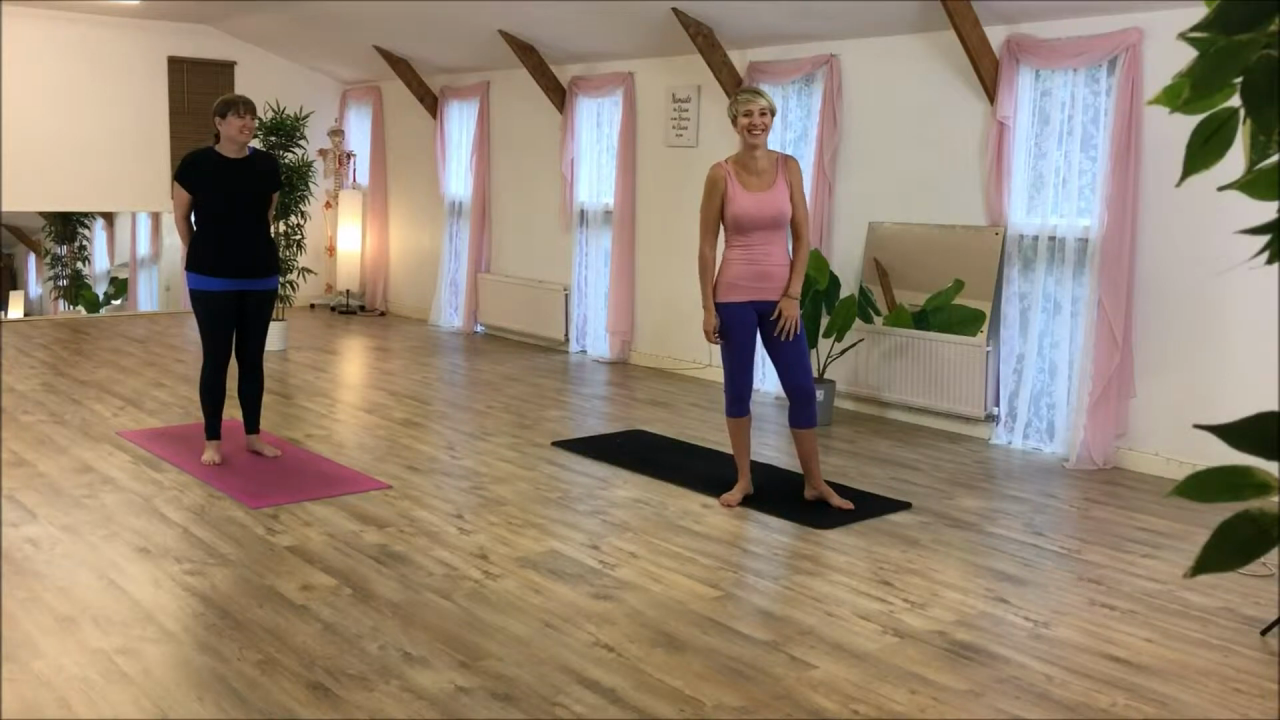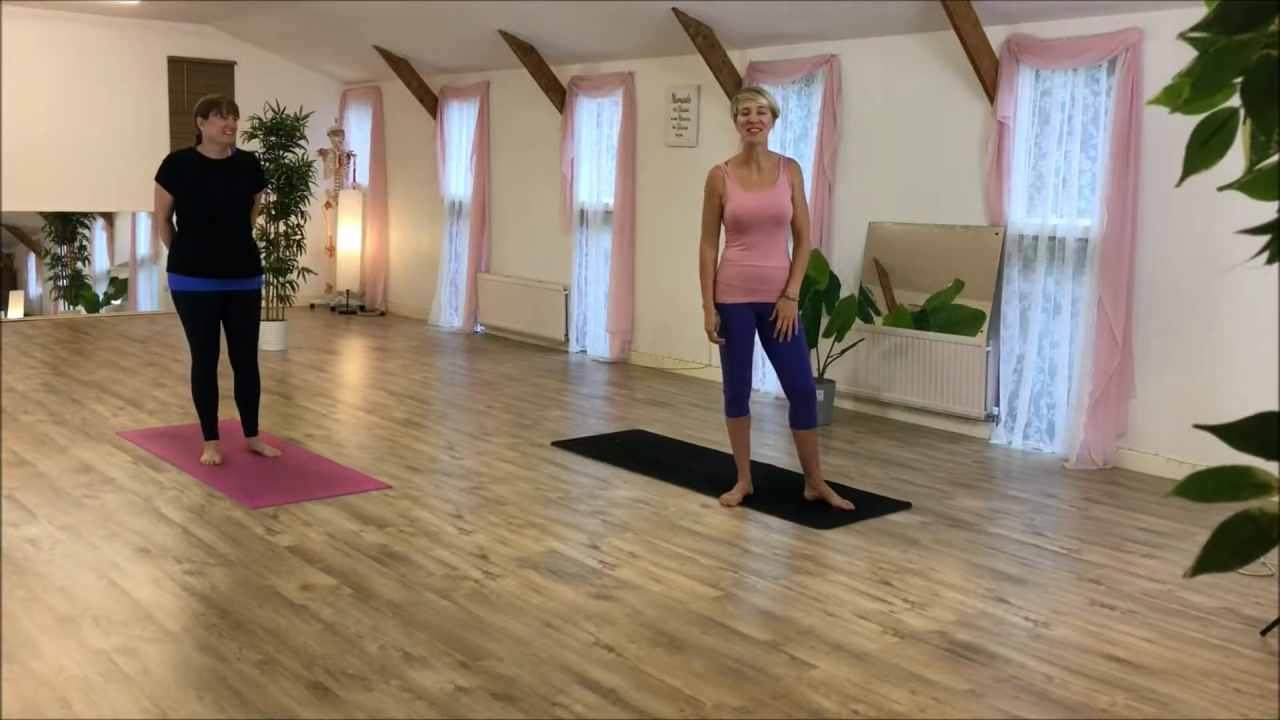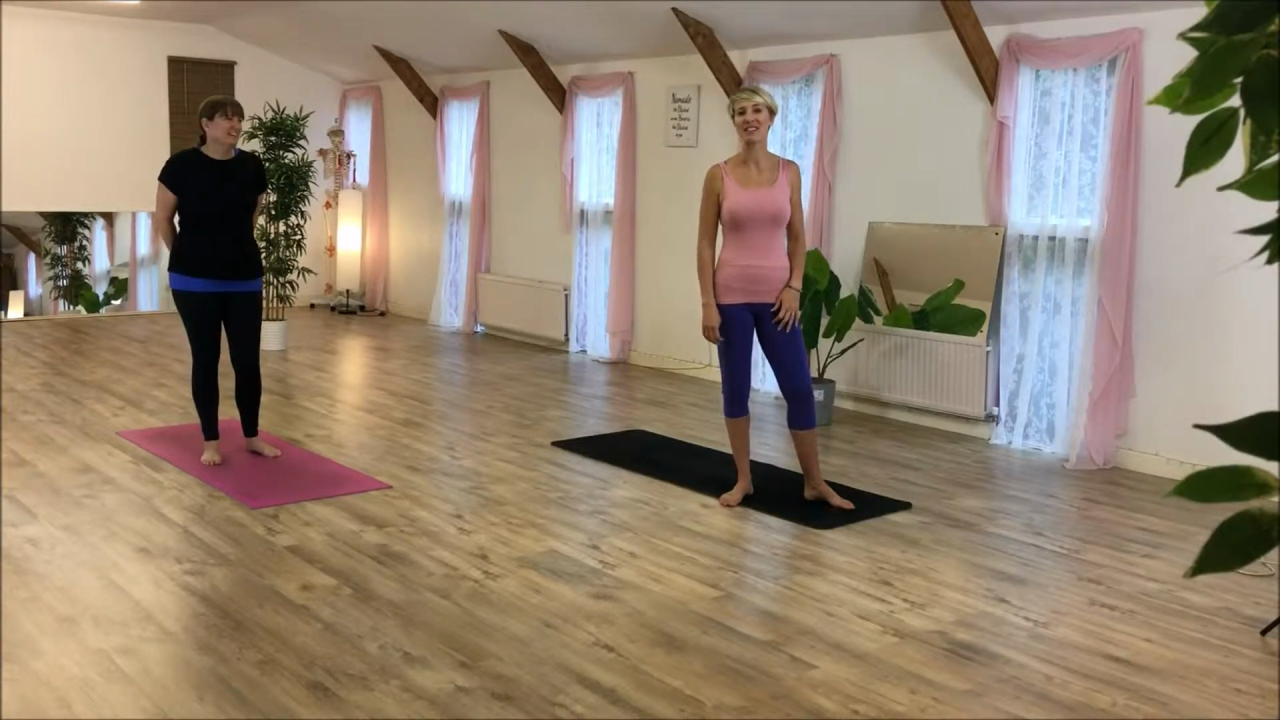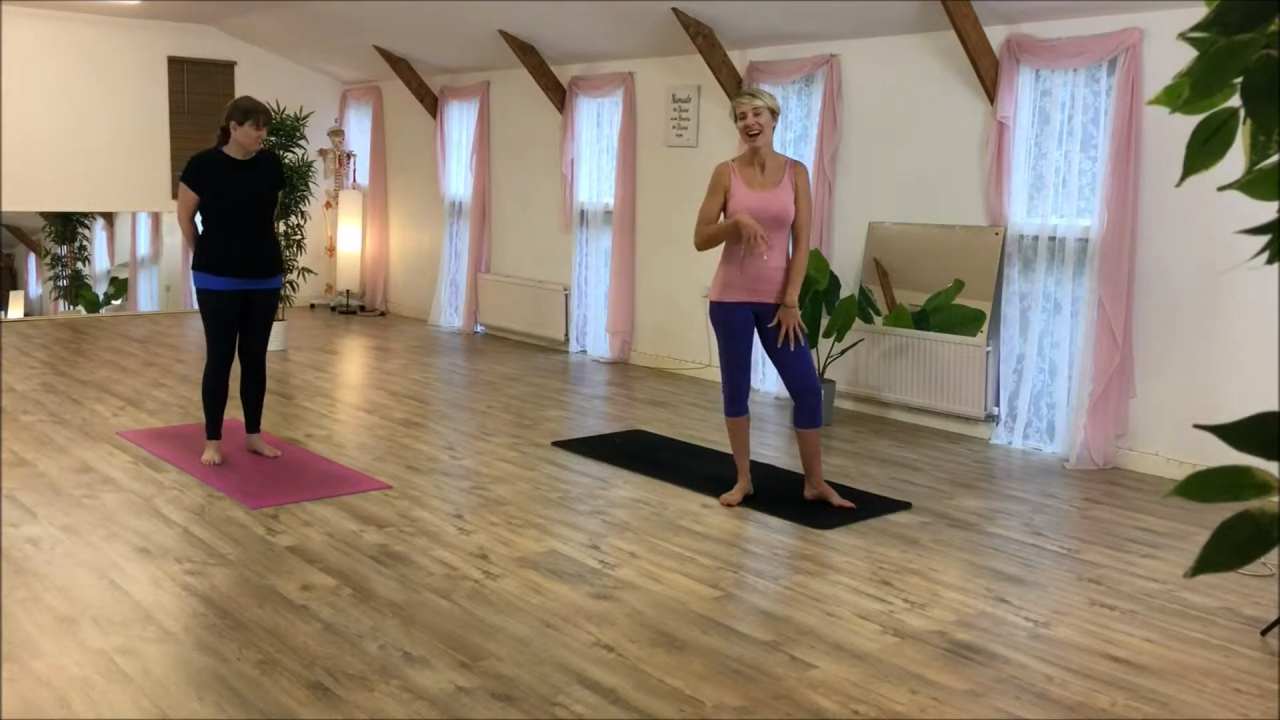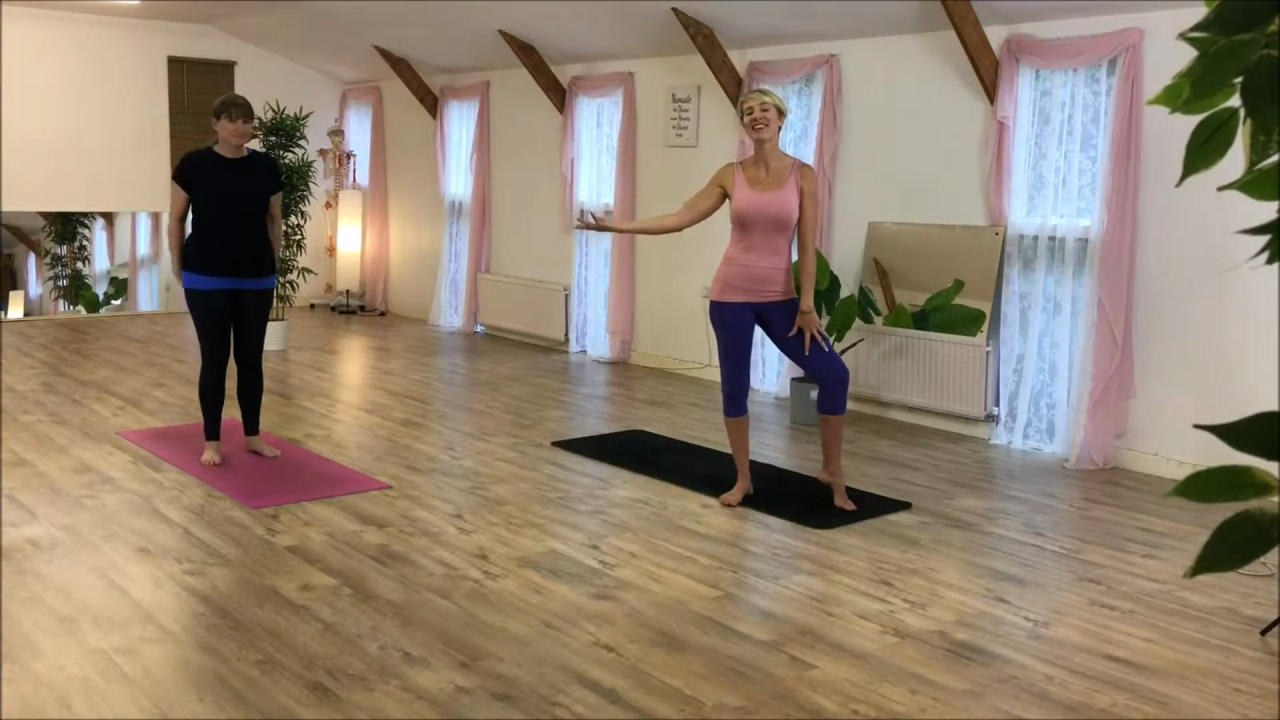
dt=1s
person 1, frame 1
left shoulder: (789, 167)
right shoulder: (720, 174)
left elbow: (802, 238)
right elbow: (706, 246)
left wrist: (793, 294)
right wrist: (708, 306)
left hip: (779, 295)
right hip: (735, 295)
left knee: (802, 389)
right knee: (738, 389)
left ankle: (815, 483)
right ankle: (743, 479)
person 1, frame 2
left shoulder: (790, 169)
right shoulder: (720, 176)
left elbow: (803, 240)
right elbow: (708, 246)
left wrist: (791, 295)
right wrist: (709, 306)
left hip: (777, 295)
right hip: (733, 296)
left knee: (802, 389)
right knee: (736, 389)
left ankle: (815, 482)
right ankle: (743, 479)
person 1, frame 3
left shoulder: (789, 171)
right shoulder: (719, 175)
left elbow: (797, 239)
right elbow: (705, 244)
left wrist: (794, 287)
right wrist: (708, 304)
left hip: (774, 295)
right hip: (731, 295)
left knee: (799, 389)
right knee: (735, 390)
left ankle: (814, 482)
right ankle: (742, 479)
person 1, frame 4
left shoulder: (795, 172)
right shoulder: (726, 173)
left elbow: (801, 244)
right elbow: (701, 238)
left wrist: (790, 302)
right wrist: (737, 223)
left hip: (777, 297)
right hip: (731, 295)
left knee: (806, 388)
right knee: (736, 388)
left ankle: (815, 482)
right ankle: (743, 479)
person 1, frame 5
left shoulder: (802, 174)
right shoulder: (730, 175)
left elbow: (807, 246)
right elbow: (680, 219)
left wrist: (807, 306)
right wrist: (615, 226)
left hip: (779, 296)
right hip: (731, 294)
left knee: (833, 373)
right knee: (735, 388)
left ankle: (832, 470)
right ankle: (742, 479)
person 2, frame 1
left shoulder: (267, 165)
right shoulder: (196, 164)
right elbow: (181, 217)
right wrist: (203, 255)
left hip: (260, 277)
right hip: (212, 280)
left knee: (252, 357)
right knee: (216, 358)
left ankle: (253, 436)
right ankle: (212, 441)
person 2, frame 2
left shoulder: (249, 165)
right shoulder: (178, 165)
right elbow: (162, 219)
right wrist: (186, 256)
left hip: (244, 278)
right hip: (194, 282)
left knee: (246, 358)
right knee: (204, 359)
left ankle: (252, 436)
right ankle: (211, 441)
person 2, frame 3
left shoulder: (252, 166)
right shoulder: (182, 165)
right elbow: (163, 219)
right wrist: (186, 258)
left hip: (245, 279)
right hip: (195, 282)
left knee: (247, 360)
right knee: (205, 359)
left ankle: (252, 436)
right ankle: (210, 441)
person 2, frame 4
left shoulder: (271, 165)
right shoulder: (204, 165)
right elbow: (185, 217)
right wrist: (206, 256)
left hip: (265, 277)
right hip: (218, 280)
left knee: (255, 357)
right knee: (220, 357)
left ankle: (253, 435)
right ankle: (212, 440)
person 2, frame 5
left shoulder: (266, 167)
right shoulder: (194, 164)
left elbow: (274, 220)
right elbow: (175, 219)
left wrist: (270, 259)
right wrist: (179, 266)
left hip: (257, 280)
right hip: (207, 280)
left knee: (251, 358)
right knee: (214, 359)
left ankle: (253, 436)
right ankle: (211, 441)
